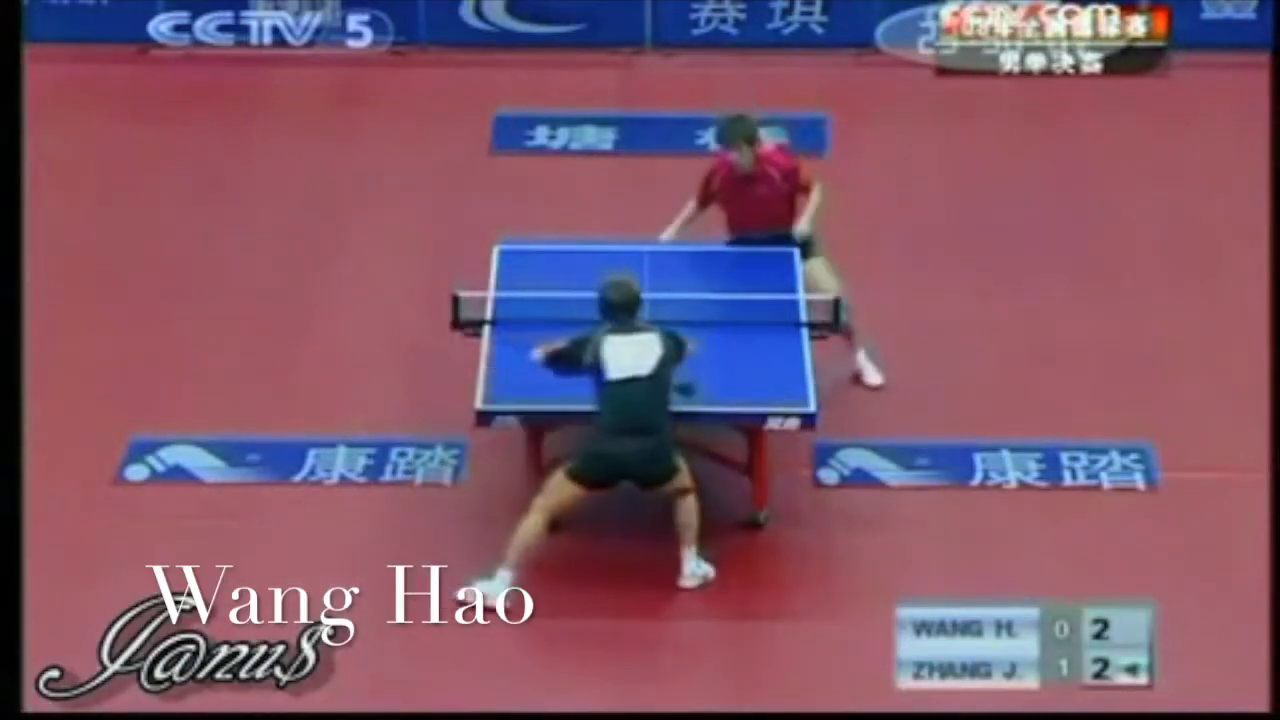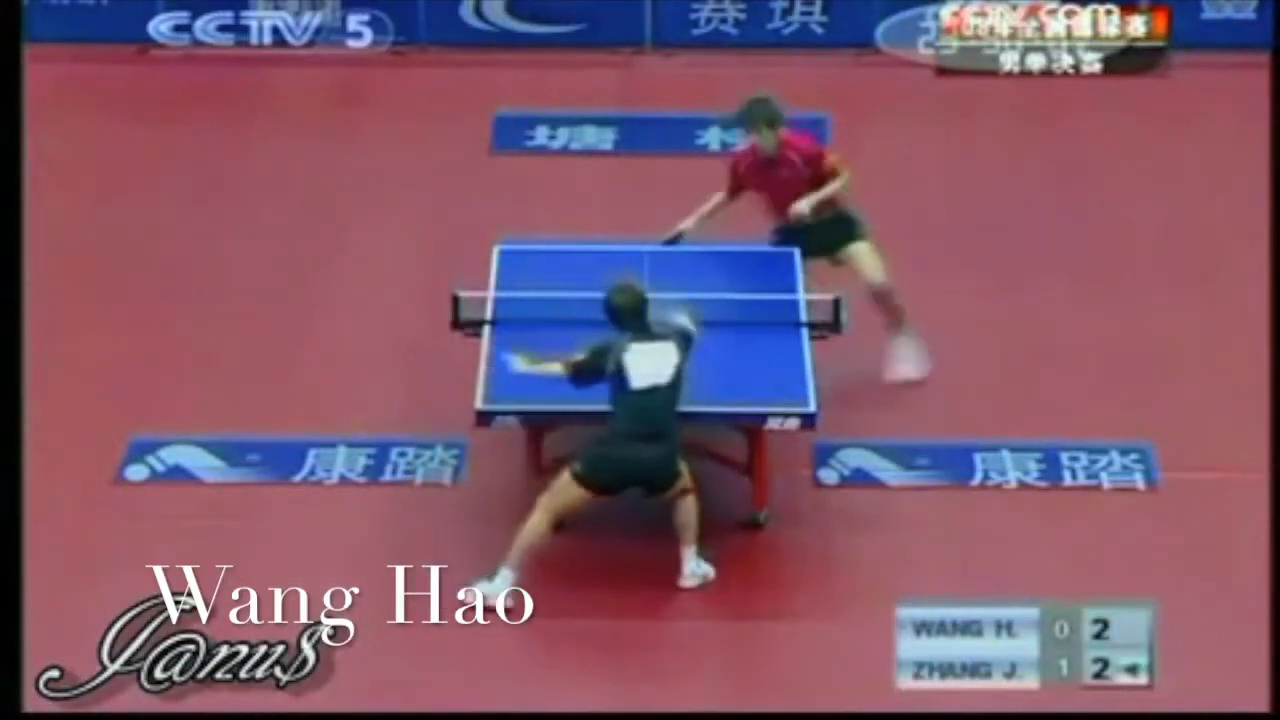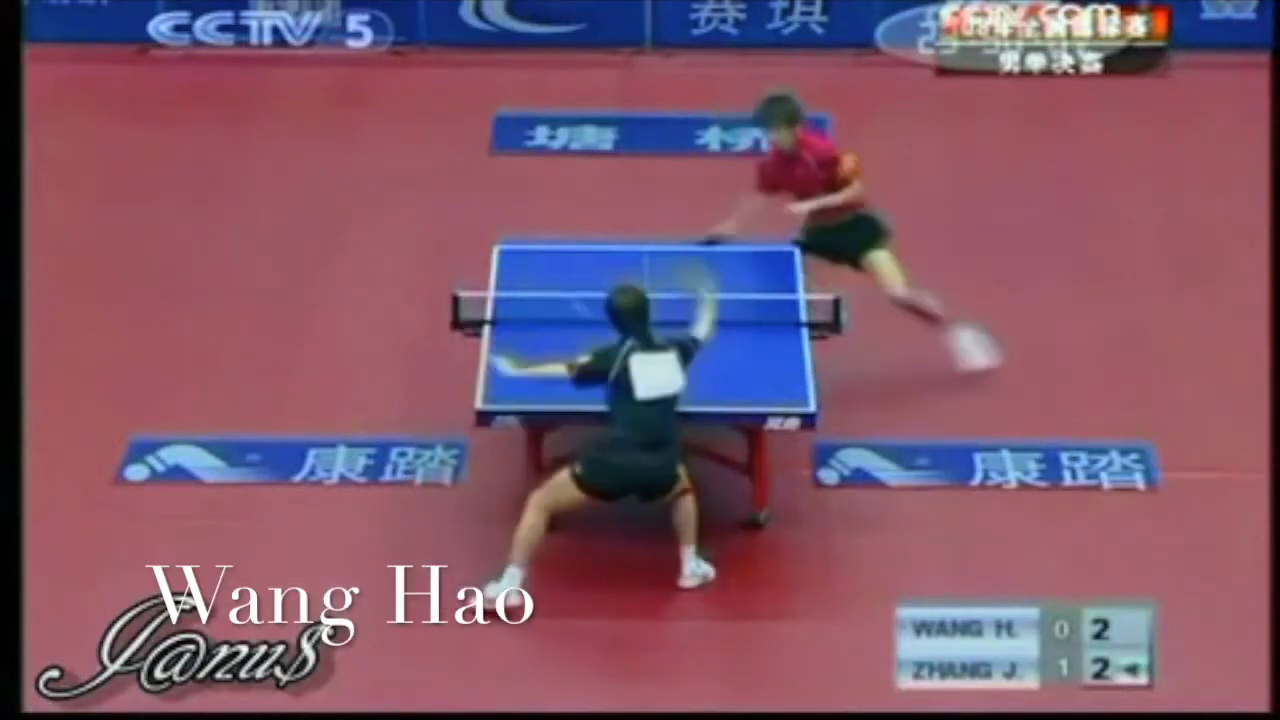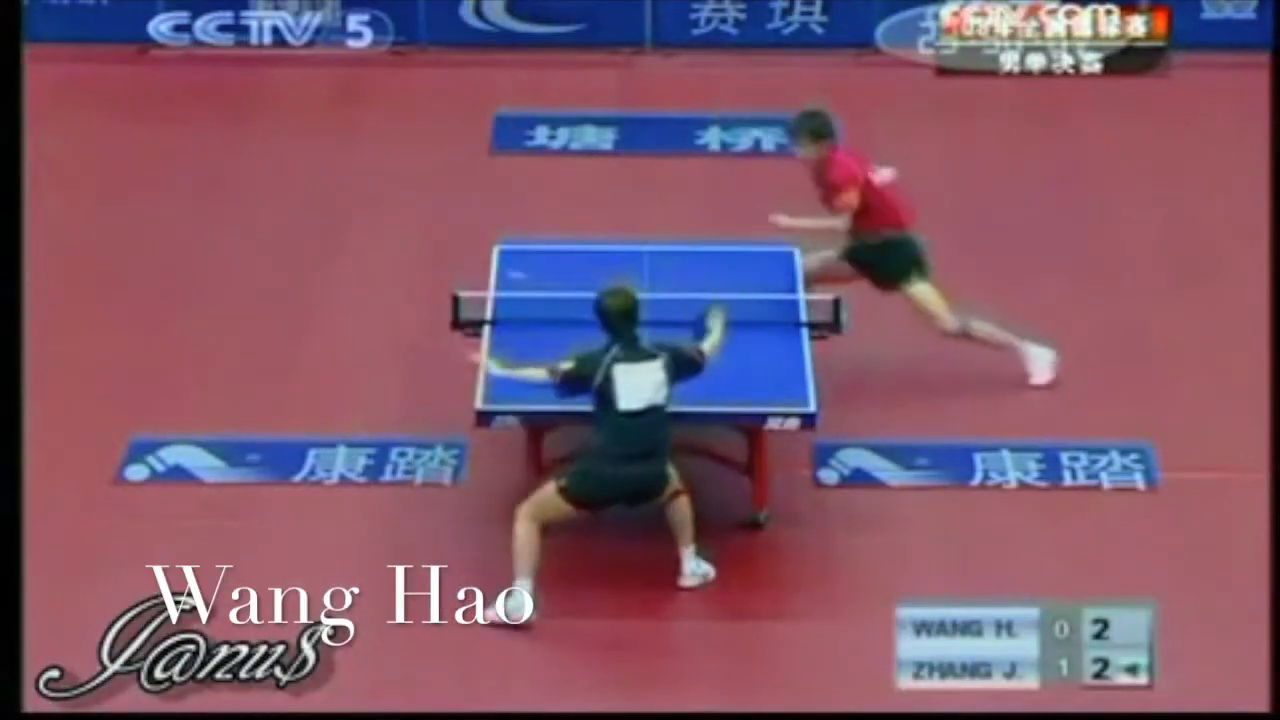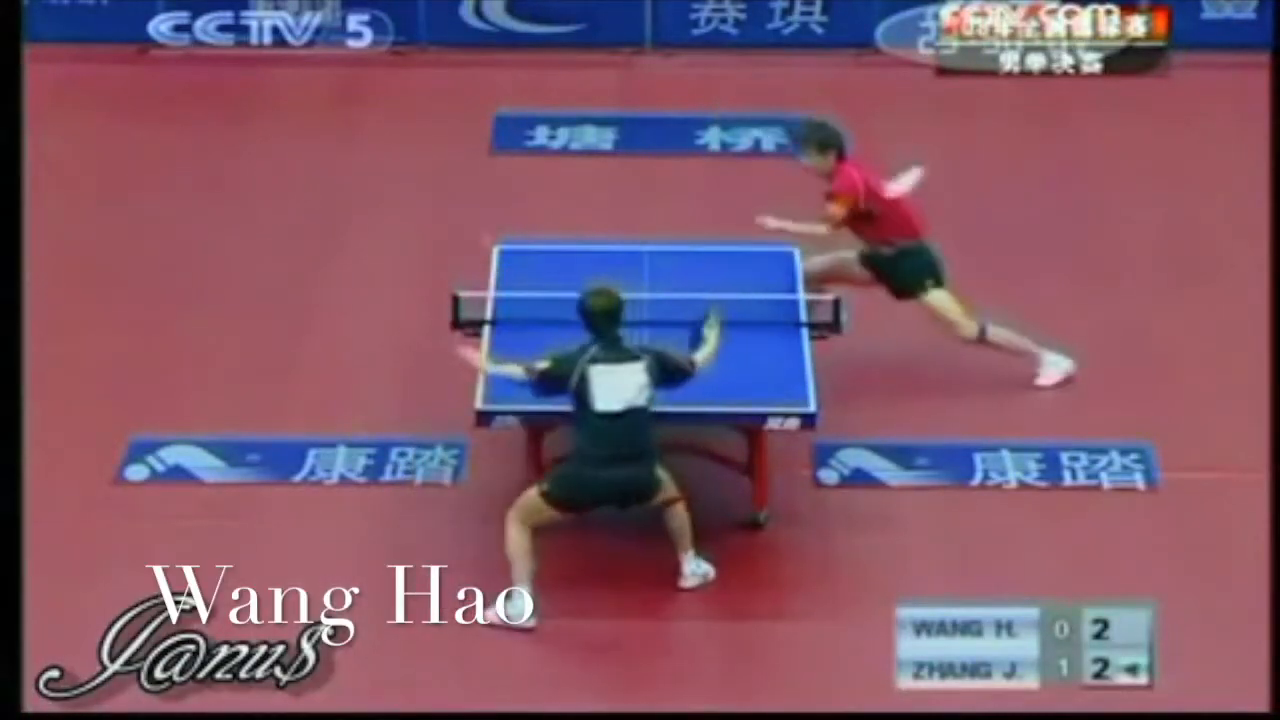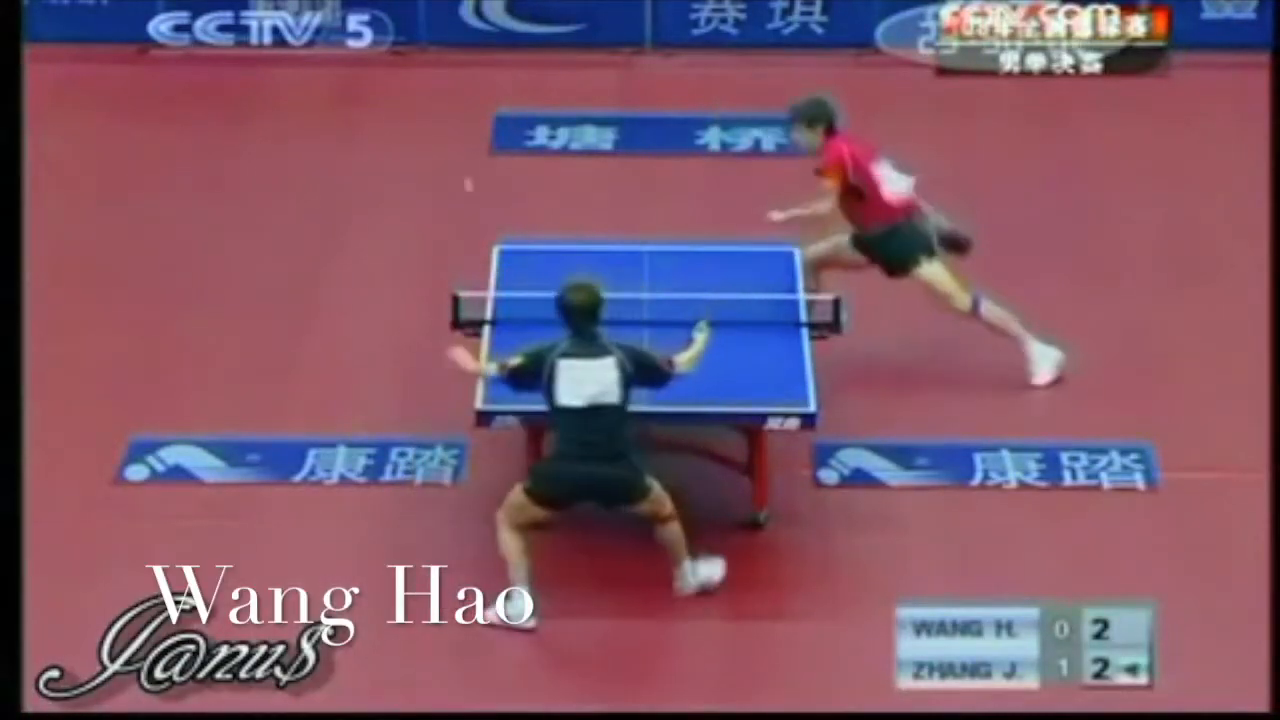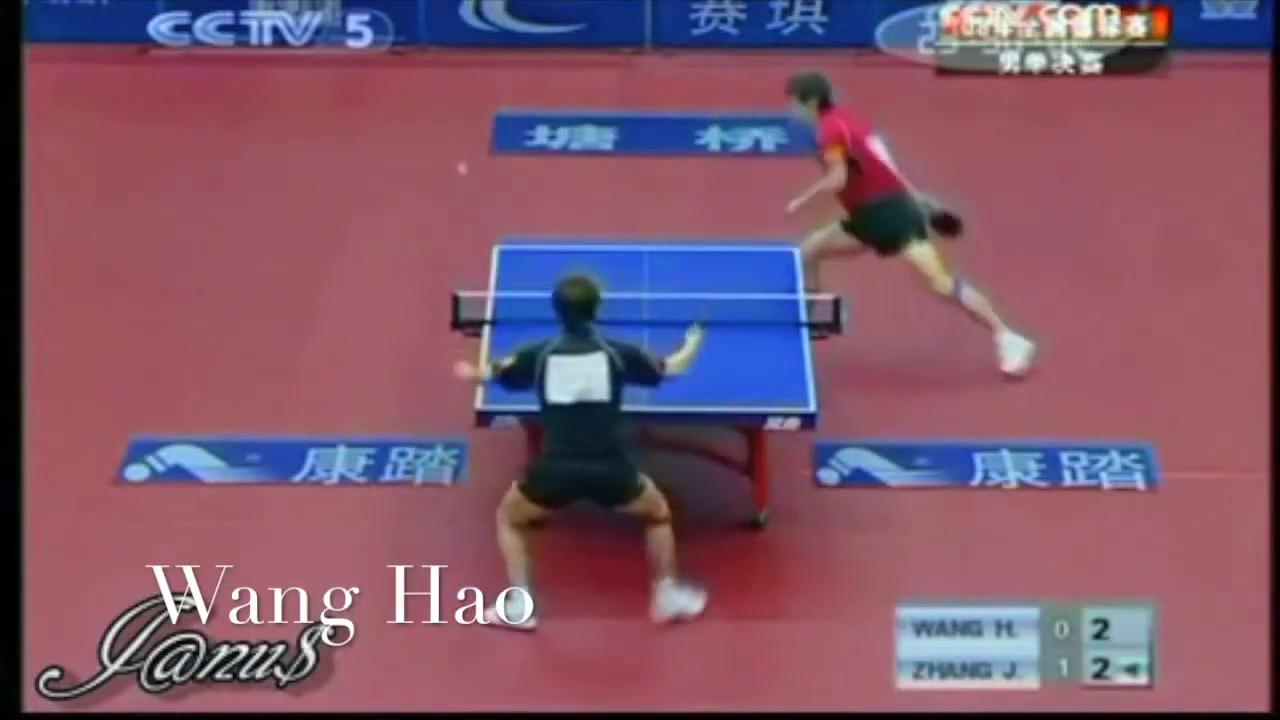
dt=0.1s
person 1, frame 1
left shoulder: (593, 342)
right shoulder: (662, 339)
left elbow: (542, 356)
right elbow: (684, 349)
left wrist: (548, 352)
left hip: (605, 448)
right hip: (653, 448)
left knee: (542, 508)
right knee: (685, 489)
left ankle: (497, 586)
right ankle: (692, 567)
person 1, frame 2
left shoulder: (611, 351)
right shoulder: (673, 341)
left elbow: (564, 370)
right elbow: (688, 329)
left wrist: (527, 366)
right wrist: (679, 323)
left hip: (615, 453)
right hip: (662, 456)
left knee: (546, 508)
right knee: (684, 489)
left ankle: (501, 585)
right ankle: (691, 566)
person 1, frame 3
left shoulder: (616, 355)
right shoulder: (676, 350)
left elbow: (568, 371)
right elbow: (703, 332)
left wrist: (517, 370)
right wrist: (708, 303)
left hip: (614, 461)
right hip: (660, 465)
left knee: (539, 503)
right knee: (682, 489)
left ankle: (508, 585)
right ankle: (691, 566)
person 1, frame 4
left shoulder: (597, 363)
right shoulder: (663, 357)
left elbow: (550, 374)
right elbow: (707, 352)
left wrist: (501, 370)
right wrist: (717, 328)
left hip: (602, 471)
right hip: (650, 472)
left knee: (528, 514)
right knee: (675, 488)
left ankle: (518, 603)
right ankle: (691, 567)
person 1, frame 5
left shoulder: (576, 362)
right shoulder: (649, 360)
left elbow: (526, 373)
right elbow: (700, 363)
left wrist: (487, 365)
right wrist: (713, 337)
left hip: (586, 473)
right hip: (636, 474)
left knee: (517, 518)
right knee: (671, 495)
left ankle: (520, 605)
right ankle: (691, 567)
person 1, frame 6
left shoulder: (547, 357)
right shoulder: (624, 357)
left elbow: (498, 372)
right elbow: (680, 367)
left wrist: (470, 363)
right wrist: (701, 340)
left hip: (563, 469)
right hip: (616, 469)
left knee: (508, 520)
right knee: (664, 511)
left ankle: (518, 606)
right ankle: (689, 575)
person 1, frame 7
left shoulder: (540, 354)
right shoulder: (617, 353)
left elbow: (492, 375)
right elbow: (671, 369)
left wrist: (470, 374)
right wrist: (693, 344)
left hip: (556, 467)
right hip: (608, 466)
left knee: (508, 519)
right knee: (659, 515)
left ankle: (518, 606)
right ankle: (669, 596)
person 2, frame 1
left shoulder: (782, 164)
right shoulder: (718, 174)
left elbow: (812, 190)
right elbow: (698, 203)
left wrist: (804, 221)
right wrist: (671, 232)
left hip: (788, 239)
right hip: (745, 244)
left knee: (833, 297)
left ankle: (859, 358)
person 2, frame 2
left shoulder: (805, 149)
right shoulder: (745, 161)
left elbow: (842, 177)
right elbow: (727, 194)
left wrist: (812, 201)
right wrist: (691, 221)
left hip: (830, 223)
right hip: (791, 230)
left knee: (878, 284)
left ankle: (902, 341)
person 2, frame 3
left shoulder: (822, 151)
right shoulder: (773, 163)
left elbow: (855, 189)
right elbow: (764, 196)
left wrist: (812, 204)
right wrist: (731, 225)
left hip: (855, 225)
right hip: (818, 231)
left knee: (898, 295)
left ankle: (960, 334)
person 2, frame 4
left shoulder: (841, 172)
right shoulder: (825, 169)
left elbow: (844, 223)
left wrist: (793, 223)
left hip: (895, 249)
right hip: (867, 246)
left knee: (946, 324)
right knee: (802, 275)
left ankle: (1032, 353)
person 2, frame 5
left shoulder: (844, 183)
right shoulder: (851, 174)
left elbow: (828, 230)
right elbow: (899, 187)
left wrist: (782, 224)
left hip: (909, 258)
right hip: (884, 255)
left knee: (964, 328)
right knee: (810, 271)
left ankle: (1047, 359)
person 2, frame 6
left shoulder: (833, 155)
right shoulder: (850, 148)
left elbow: (828, 206)
right elbow: (900, 184)
left wrist: (787, 215)
right wrist: (936, 221)
left hip: (901, 236)
right hip: (877, 236)
left knee: (959, 300)
right knee: (809, 259)
left ankle: (1038, 351)
person 2, frame 7
left shoulder: (831, 129)
right shoulder: (843, 122)
left elbow: (837, 179)
right elbow: (881, 164)
left wrist: (801, 200)
right wrist: (925, 203)
left hip: (891, 211)
right hip: (869, 213)
left knee: (942, 284)
right knee: (808, 253)
left ankle: (1007, 339)
